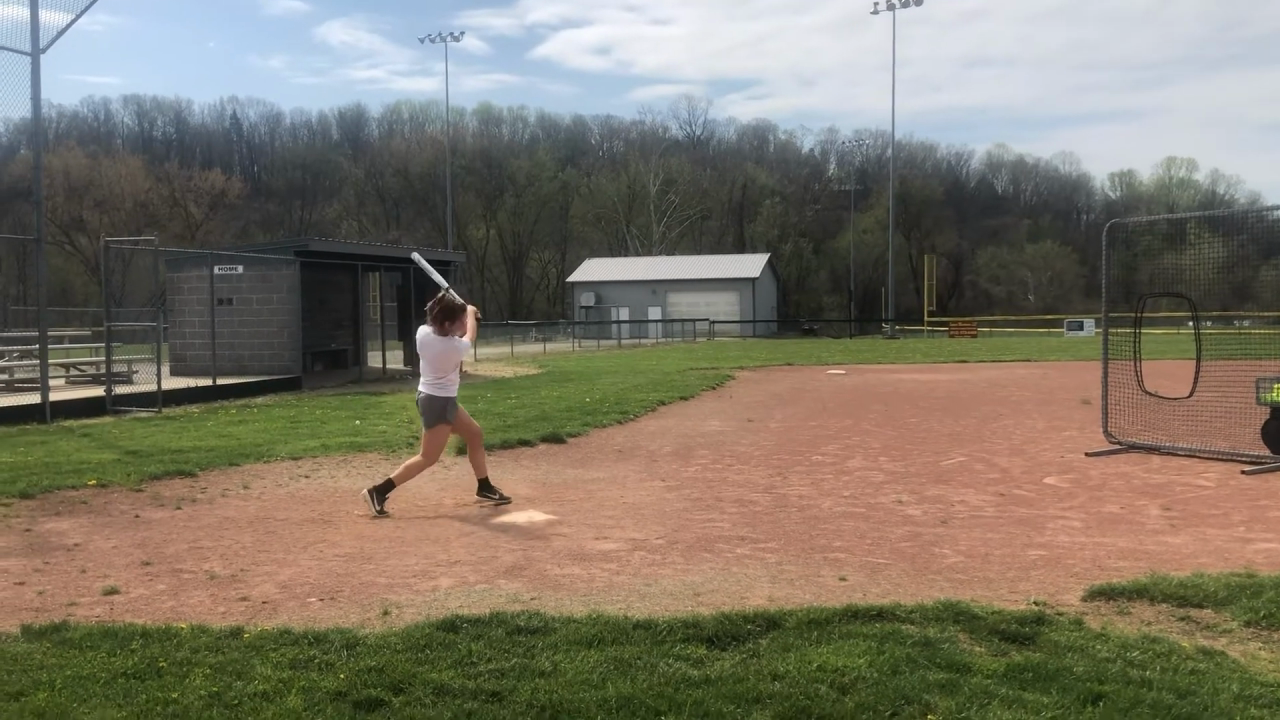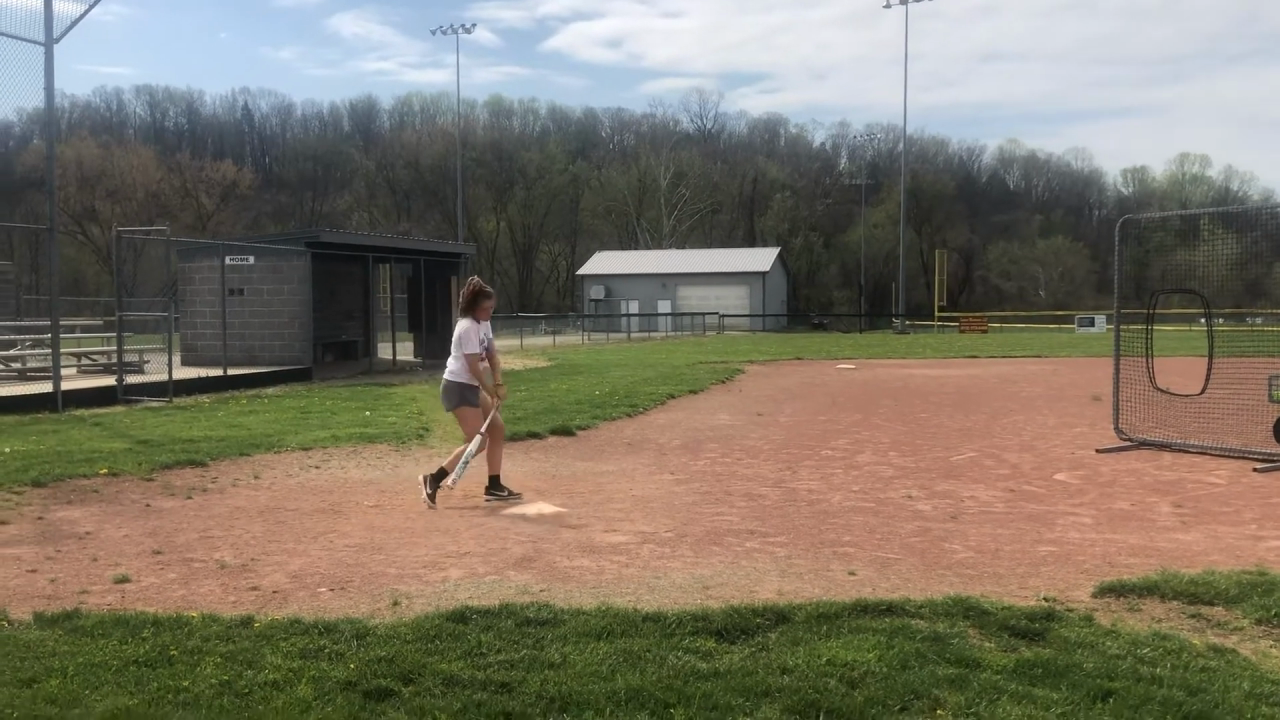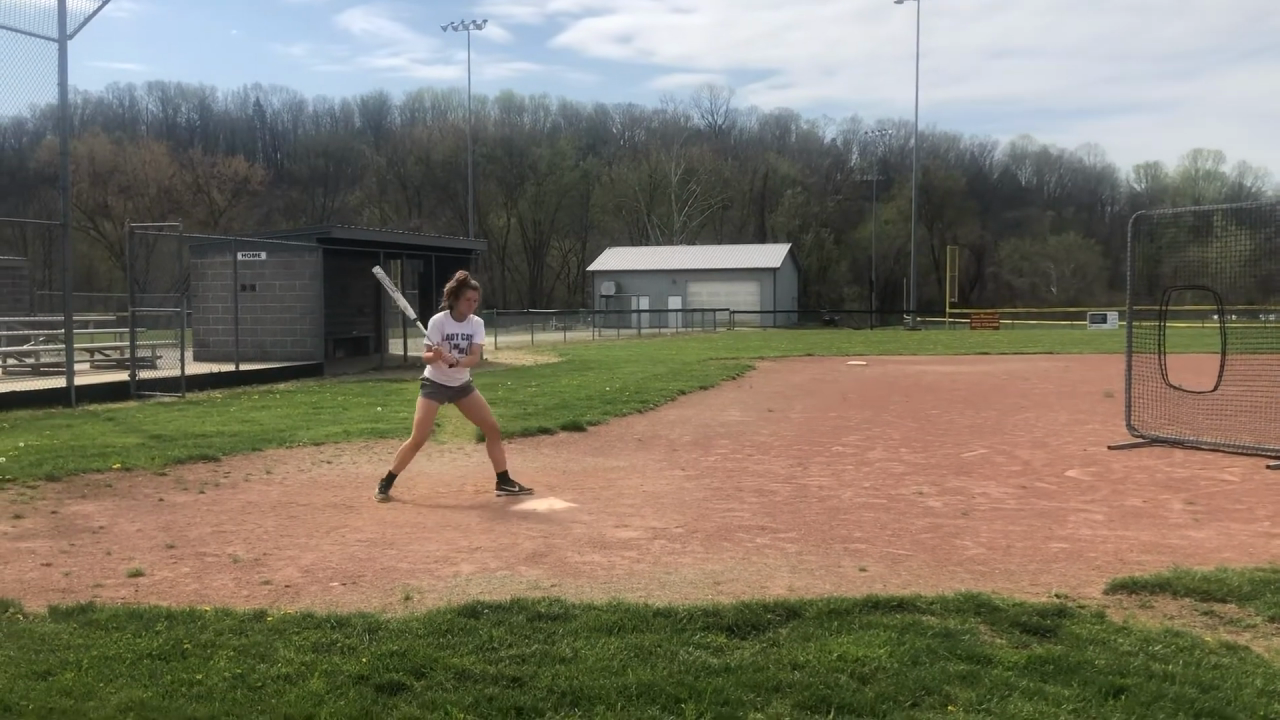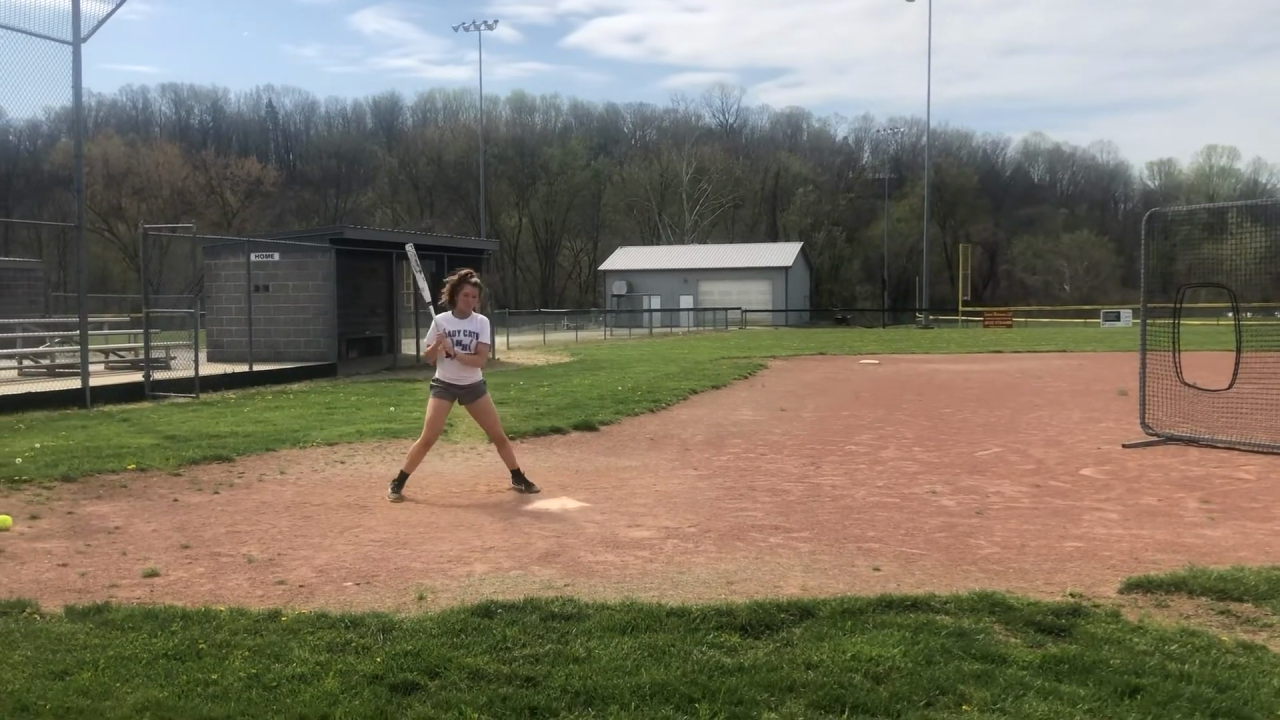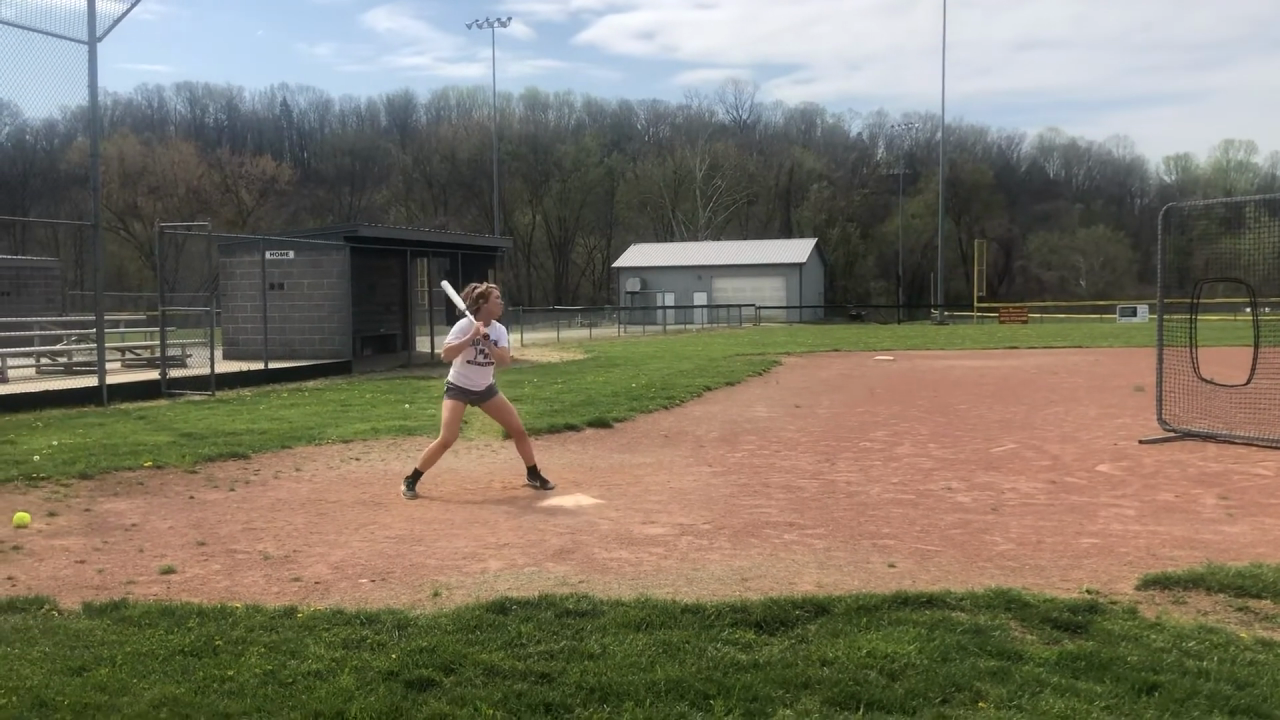
dt=0.4s
person 1, frame 1
left shoulder: (423, 333)
right shoulder: (456, 346)
right elbow: (470, 337)
right wrist: (471, 313)
left hip: (443, 399)
right hip: (438, 403)
left knee: (475, 435)
right knee: (428, 457)
left ankle: (485, 490)
right ankle: (378, 492)
person 1, frame 2
left shoulder: (483, 323)
right shoulder: (468, 328)
left elbow: (492, 354)
right elbow: (472, 366)
left wrist: (498, 382)
right wrist: (491, 391)
left hip: (475, 387)
right hip: (457, 386)
left knee: (498, 430)
right knee: (478, 443)
left ankle: (494, 486)
right ankle: (432, 480)
person 1, frame 3
left shoulder: (477, 323)
right shoulder: (437, 321)
left elbow: (475, 358)
right elbow: (426, 356)
left wrist: (453, 362)
right wrist: (435, 356)
left hip: (462, 385)
right hip: (433, 384)
left knee: (493, 429)
right knee: (418, 439)
left ankle: (504, 482)
right ankle: (386, 483)
person 1, frame 4
left shoulder: (482, 322)
right shoulder: (441, 321)
left elbow: (481, 360)
right elbow: (428, 357)
left wrist: (454, 353)
right wrist: (437, 347)
left hip: (474, 385)
right hip: (444, 385)
left knee: (499, 436)
right knee: (428, 438)
left ankle: (518, 478)
right ankle: (398, 482)
person 1, frame 5
left shoulder: (500, 330)
right shoulder: (464, 325)
left elbow: (505, 360)
right elbow: (445, 355)
left wrist: (488, 343)
right wrist: (472, 336)
left hip: (486, 388)
right hip: (458, 388)
left knee: (519, 429)
right knee: (446, 439)
left ankle: (533, 475)
right ankle: (411, 480)
